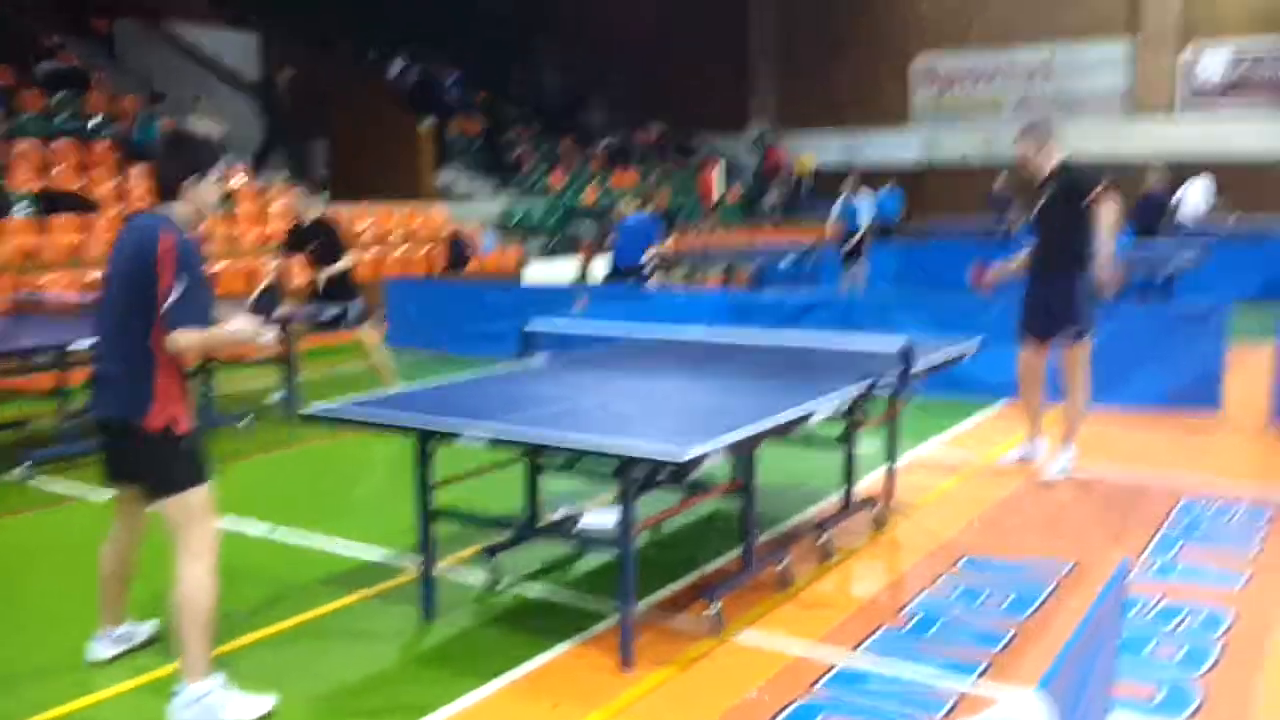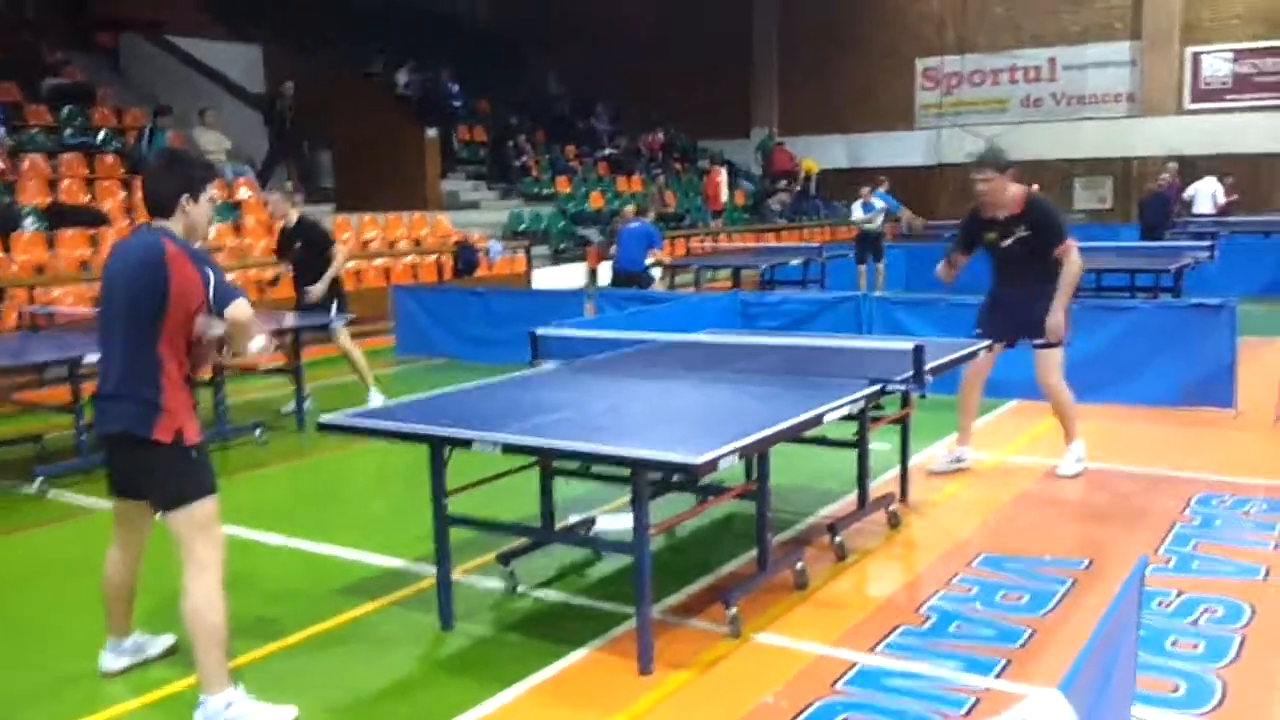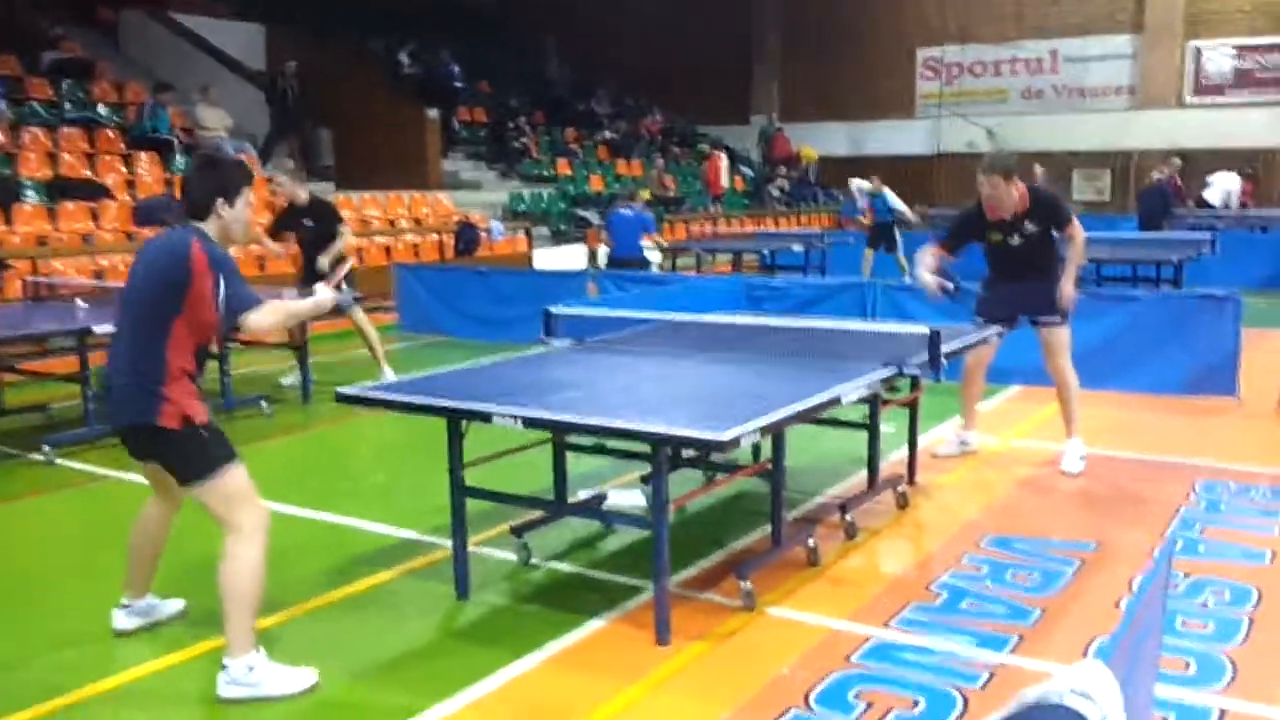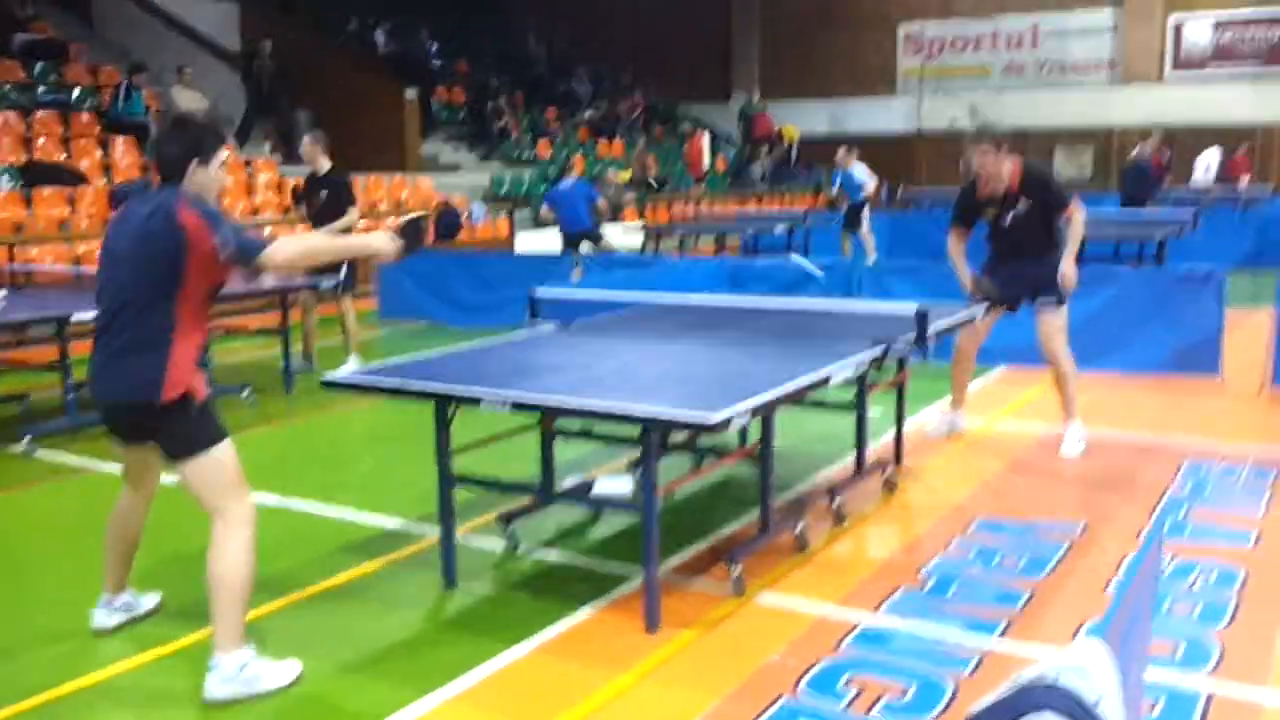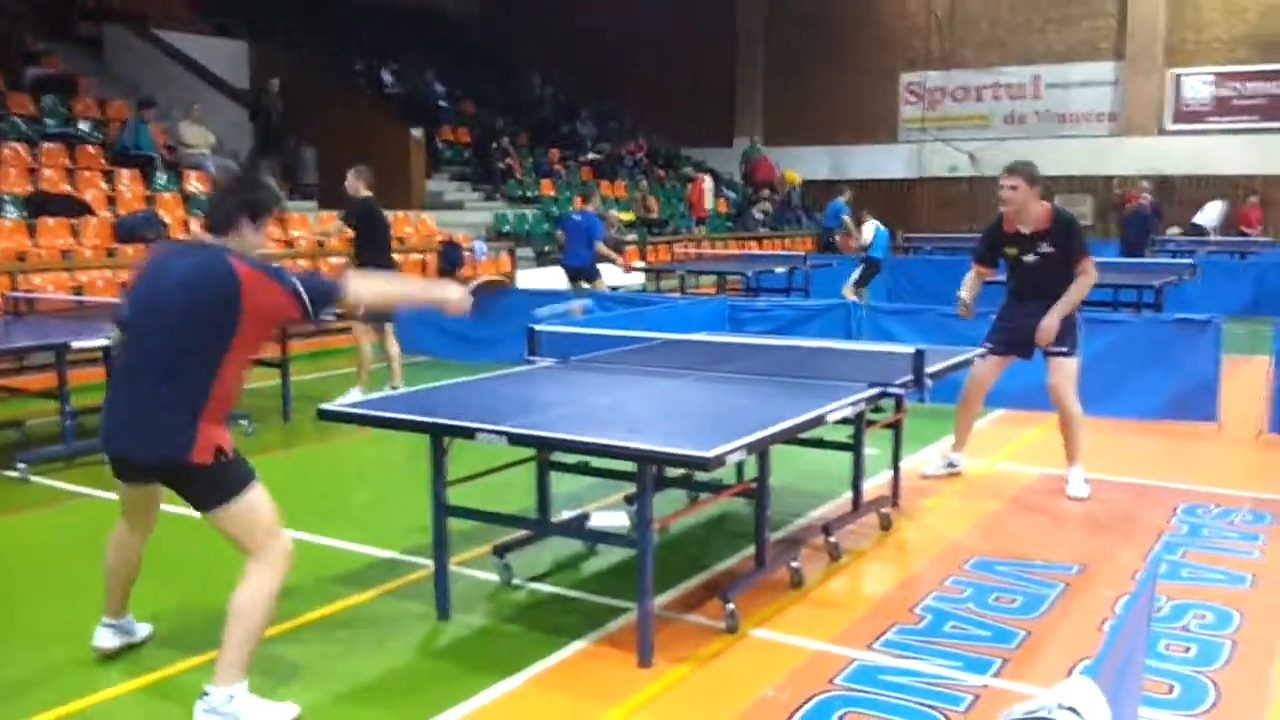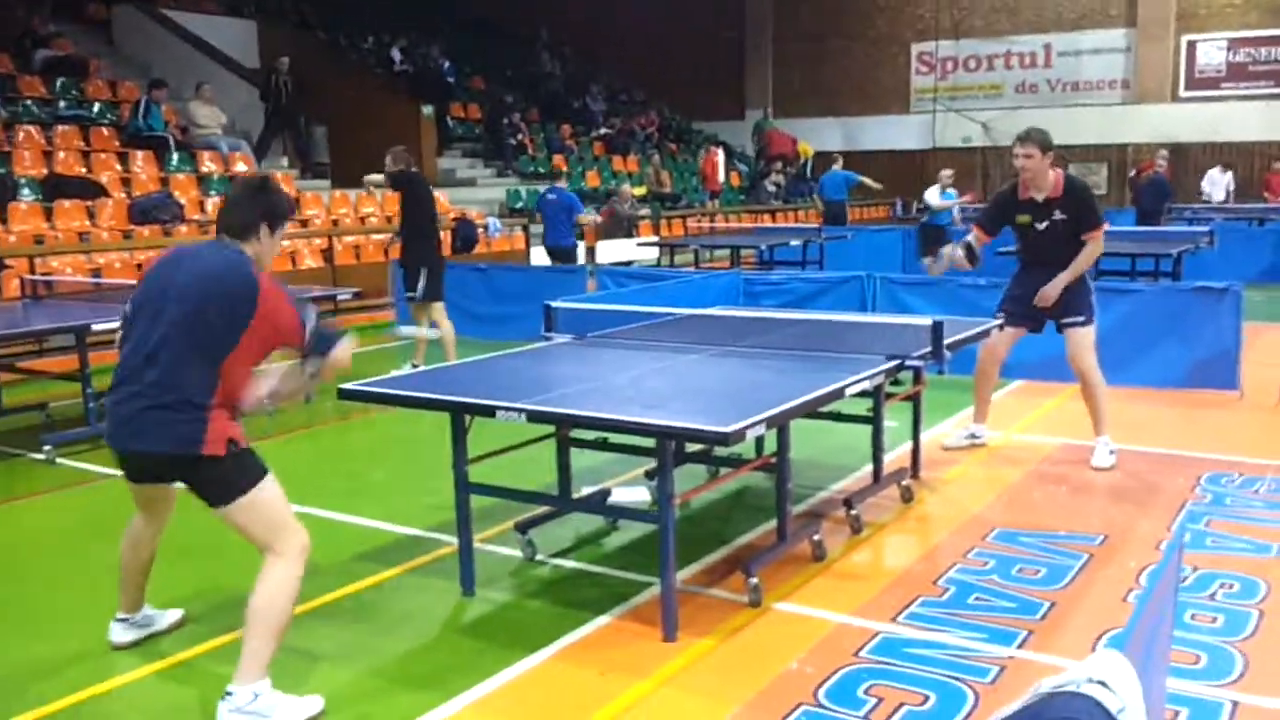
dt=0.7s
person 1, frame 1
left shoulder: (136, 232)
right shoulder: (176, 245)
right elbow: (185, 341)
left wrist: (228, 326)
right wrist: (235, 333)
left hip: (114, 401)
right hip: (153, 409)
left knee: (128, 516)
right knee: (199, 540)
left ankle: (111, 631)
person 1, frame 2
left shoulder: (127, 250)
right shoulder: (178, 253)
right elbow: (237, 313)
left wrist: (209, 344)
right wrist: (245, 340)
left hip: (117, 414)
right hip: (160, 421)
left knee: (128, 531)
right knee: (204, 554)
left ankle: (119, 644)
person 1, frame 3
left shoulder: (161, 246)
right shoulder: (201, 252)
right elbow: (257, 320)
right wrist: (312, 304)
left hip: (127, 400)
right hip: (164, 406)
left knee: (168, 493)
right knee: (248, 522)
left ankle: (135, 604)
right ankle: (242, 667)
person 1, frame 4
left shoulder: (131, 212)
right shoulder: (189, 218)
right elbow: (275, 257)
right wrist: (368, 243)
left hip: (111, 378)
right hip: (163, 385)
left knee: (140, 484)
right knee: (233, 510)
left ankle: (113, 600)
right ankle: (230, 665)
person 1, frame 5
left shoulder: (158, 260)
right shoulder: (245, 277)
left elbow: (122, 330)
right elbow: (350, 291)
right wrist: (436, 292)
left hip: (123, 426)
right hip: (188, 441)
left knee: (134, 522)
right knee: (271, 554)
left ankle: (114, 625)
person 1, frame 6
left shoulder: (174, 261)
right shoulder: (258, 284)
left elbow: (131, 337)
right elbow: (338, 352)
right wrist: (294, 373)
left hip: (127, 421)
right hip: (195, 433)
left knee: (151, 514)
right knee: (288, 547)
left ankle: (130, 618)
person 2, frame 1
left shoulder: (1071, 176)
right shoulder: (1042, 192)
left elbow: (1108, 205)
left wrist: (1103, 257)
right wrist: (999, 271)
left hip: (1073, 284)
right hip: (1040, 286)
left knee: (1074, 374)
right knee: (1028, 372)
left ankle: (1066, 452)
right ankle: (1033, 444)
person 2, frame 2
left shoulder: (1039, 209)
right shoulder: (977, 217)
left elbow: (1072, 260)
right elbow: (957, 258)
left wrist: (1057, 310)
right wrist: (947, 268)
left hip: (1043, 298)
right hip: (1002, 298)
left knee: (1049, 380)
right knee: (972, 373)
left ankle: (1074, 445)
right ankle: (961, 450)
person 2, frame 3
left shoulder: (1044, 201)
right shoulder: (973, 216)
left elbow: (1076, 236)
right elbow: (936, 250)
left wrist: (1069, 280)
right wrist: (925, 272)
left hip: (1045, 284)
right hip: (1001, 286)
left knee: (1059, 364)
right knee: (974, 361)
left ankle: (1073, 444)
right ankle: (967, 434)
person 2, frame 4
left shoulder: (1036, 179)
right shoulder: (971, 193)
left elbow: (1076, 216)
right elbow: (956, 235)
left wrist: (1068, 261)
right wrist: (963, 272)
left hip: (1044, 265)
right hip: (1001, 266)
left knee: (1054, 346)
right knee: (965, 339)
left ankle: (1073, 427)
right ankle: (954, 414)
person 2, frame 5
left shoulder: (1063, 224)
right shoulder: (997, 230)
left elbow: (1087, 275)
right elbow: (978, 272)
left wrist: (1054, 317)
right wrist: (967, 294)
left hip: (1056, 315)
right hip: (1015, 310)
left knee: (1062, 391)
right knee: (974, 383)
left ankle: (1075, 470)
right ankle: (955, 457)
person 2, frame 6
left shoulder: (1076, 191)
right shoulder: (1008, 198)
left elbow: (1095, 244)
right elbow: (978, 237)
left wrist: (1059, 283)
right wrist: (959, 252)
left hip: (1069, 282)
right hip: (1027, 281)
left knee: (1083, 362)
right knee: (989, 354)
left ankle: (1103, 441)
right ankle: (977, 428)
person 3, frame 1
left shoulder: (327, 228)
right shoulder: (297, 232)
left elbow: (349, 259)
right elbow: (284, 258)
left wrist: (325, 274)
left hip: (345, 292)
right hip: (322, 293)
left knee: (366, 339)
left ankle: (392, 385)
person 3, frame 2
left shoulder: (311, 228)
right shoulder: (284, 235)
left elbow: (339, 255)
left wrist: (322, 284)
left hip: (328, 294)
right hip: (305, 298)
left knee: (343, 342)
left ankle: (374, 392)
person 3, frame 3
left shoulder: (321, 207)
right shoulder: (288, 214)
left elbow: (345, 234)
right elbow: (271, 239)
left wrist: (328, 257)
right wrist: (274, 247)
left hip: (334, 271)
right hip: (311, 274)
left knee: (357, 319)
left ankle: (385, 370)
person 3, frame 4
left shoulder: (339, 179)
right shoulder: (310, 180)
left elbow: (353, 217)
right elbow: (305, 213)
left wrist: (323, 231)
right wrist: (302, 210)
left knee: (344, 304)
right knee: (307, 301)
left ankle: (352, 358)
right ankle: (307, 357)
person 3, frame 5
left shoulder: (361, 205)
right shoulder: (374, 208)
left elbow: (333, 230)
left wrist: (321, 231)
right wrist: (353, 261)
left knee: (362, 332)
right knee: (386, 334)
left ankle: (360, 389)
right ankle: (397, 386)
person 3, frame 6
left shoulder: (410, 178)
right shoulder: (418, 183)
left elbow: (371, 179)
left wrist: (367, 183)
right wrist: (402, 234)
left hip: (425, 259)
right hip: (421, 257)
left knee: (437, 314)
right knee: (419, 312)
left ankle: (452, 365)
right ankle: (417, 364)
